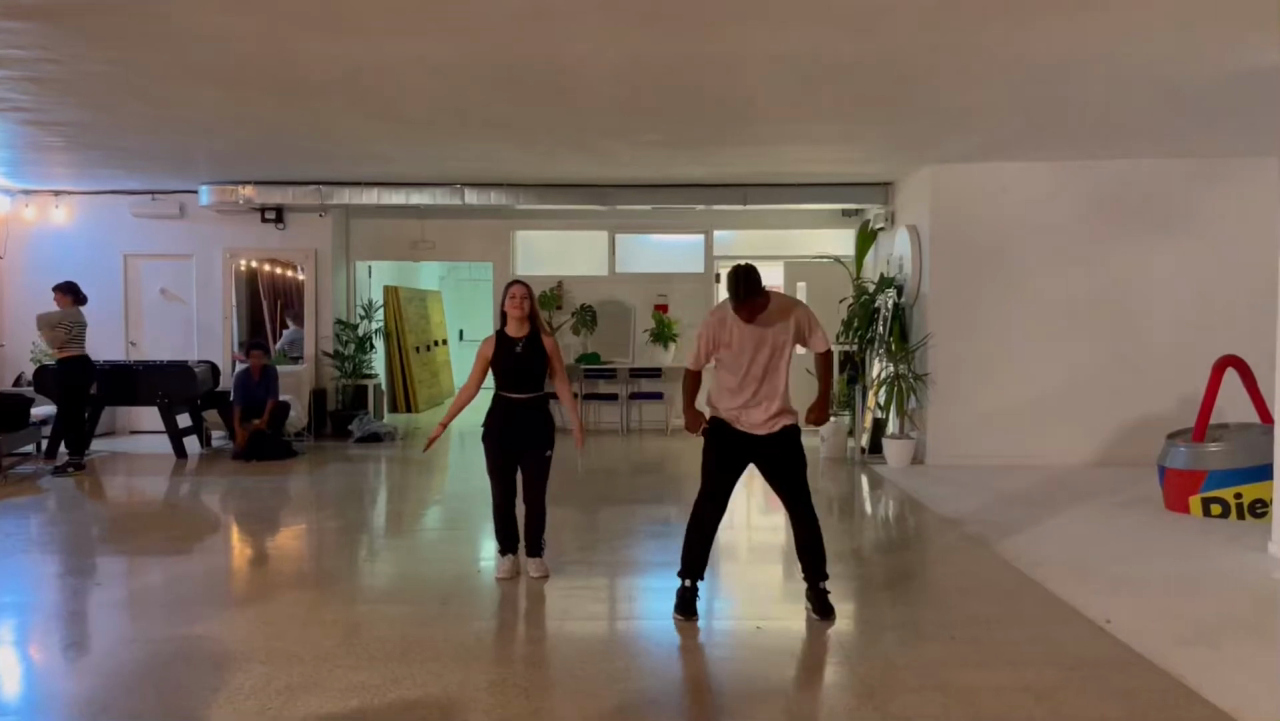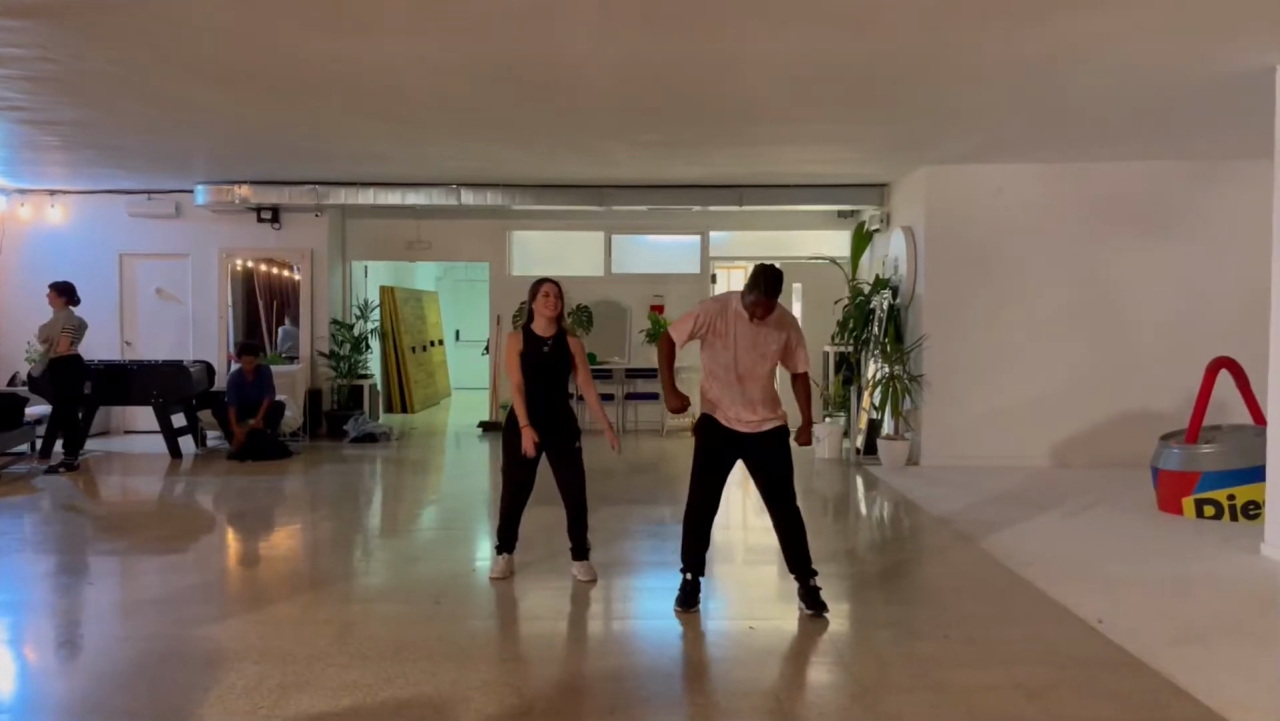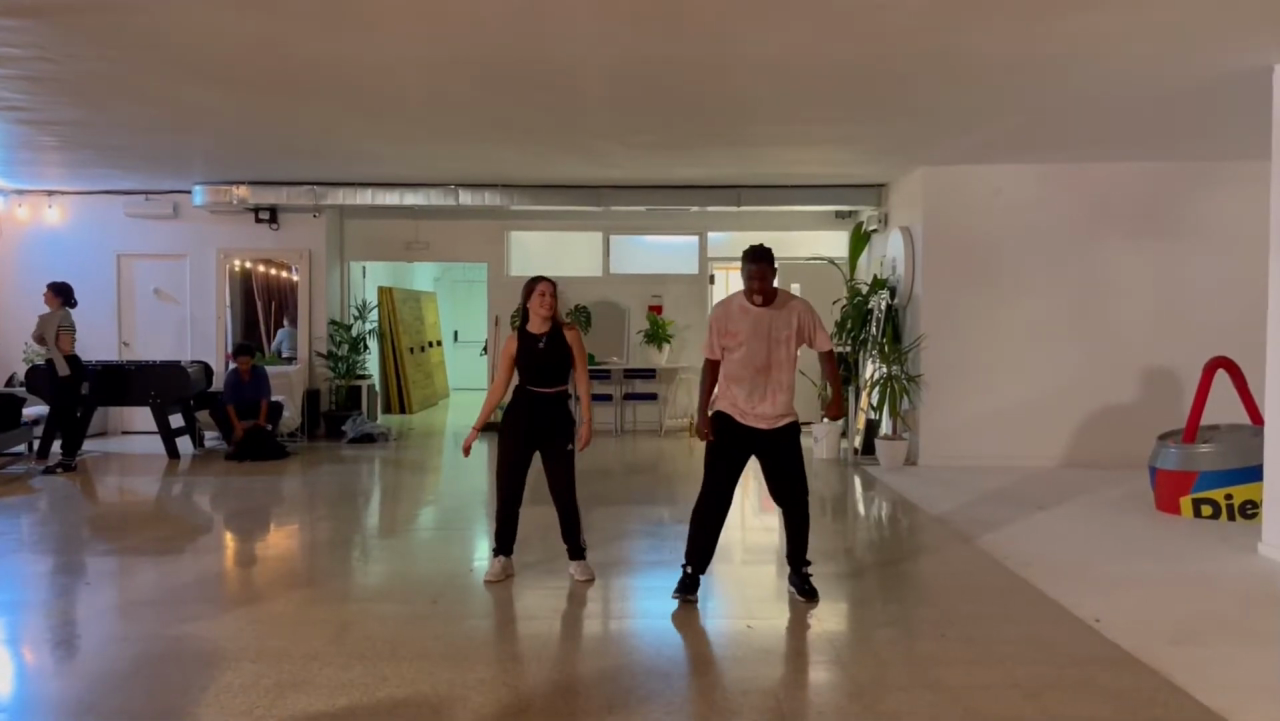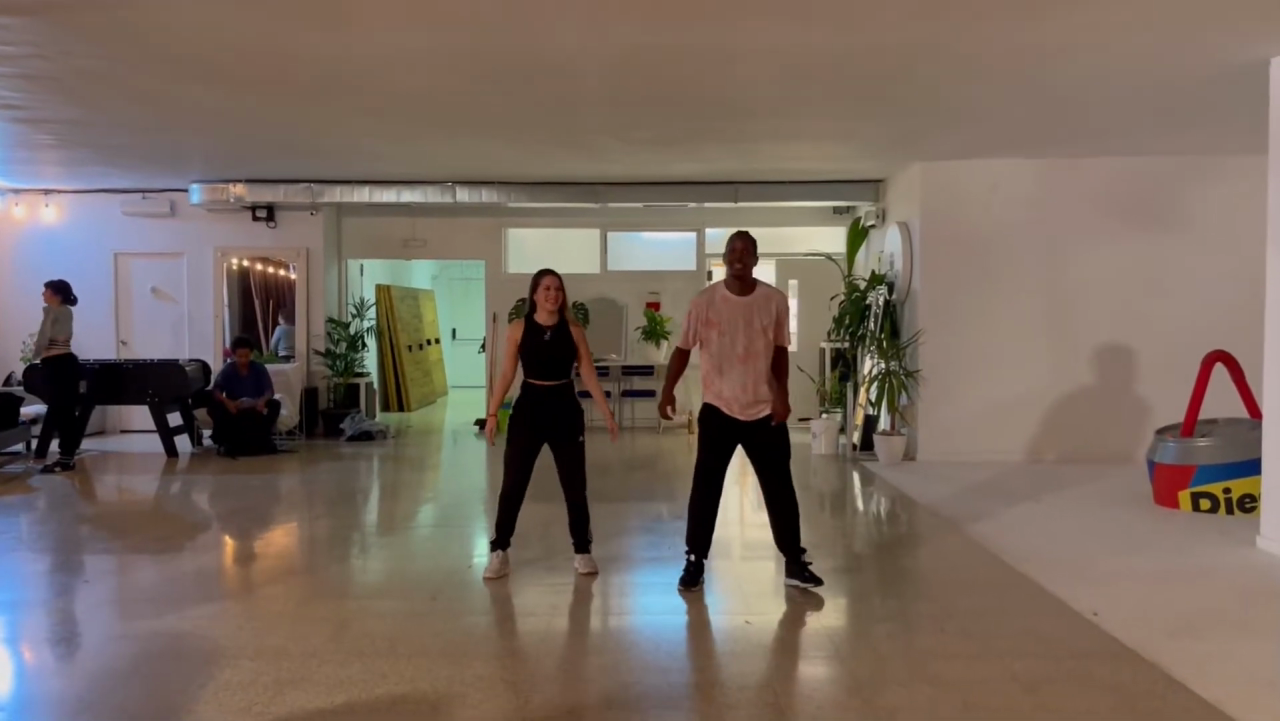
dt=0.5s
person 1, frame 1
left shoulder: (793, 312)
right shoulder: (716, 320)
left elbow: (823, 351)
right elbow: (695, 367)
left wrist: (822, 398)
right wrist: (689, 407)
left hip: (778, 426)
right hip: (726, 425)
left knee: (800, 506)
right knee: (708, 505)
left ankle: (817, 586)
right ankle: (688, 584)
person 1, frame 2
left shoulder: (787, 325)
right shoulder: (714, 309)
left elbow: (799, 372)
right elbow: (667, 340)
left wrist: (807, 423)
right wrist: (669, 389)
left hip: (767, 427)
right hip: (717, 422)
left knee: (784, 505)
right knee: (701, 502)
left ankle: (806, 583)
right ankle: (690, 579)
person 1, frame 3
left shoulder: (798, 310)
right shoulder: (723, 311)
left elbow: (825, 351)
right elbow: (712, 363)
left wrist: (836, 395)
right wrist: (702, 413)
left hip: (780, 423)
right hip: (730, 419)
left knee: (794, 500)
right knee: (713, 497)
left ankle: (798, 571)
right ankle: (691, 574)
person 1, frame 4
left shoulder: (775, 300)
right shoulder: (705, 301)
left elbow: (780, 351)
right elbow: (683, 349)
left wrist: (783, 395)
right wrist: (667, 390)
left hip: (764, 412)
right hip: (718, 410)
left knee: (780, 489)
right knee: (705, 489)
left ankle: (794, 562)
right ankle: (695, 561)
person 2, frame 1
left shoulder: (546, 341)
right shoulder: (491, 343)
left elbow: (561, 383)
right elbow: (471, 386)
left wrist: (576, 421)
right wrist: (444, 424)
left hip: (537, 423)
right hip: (501, 423)
left knee: (535, 496)
right knee: (503, 495)
left ankle: (535, 554)
right ankle: (507, 553)
person 2, frame 2
left shoulder: (571, 342)
right shoulder: (517, 339)
left elbow: (586, 385)
right elbow: (516, 388)
left wrist: (606, 425)
right wrist: (525, 427)
left hip: (562, 421)
right hip: (523, 421)
left knee: (575, 492)
right knee: (514, 492)
left ankle: (580, 557)
right ankle: (504, 553)
person 2, frame 3
left shoulder: (569, 334)
right shoulder: (514, 340)
left elbow: (581, 379)
right elbow: (499, 386)
left wrist: (585, 420)
right wrist: (477, 428)
left hip: (557, 416)
right hip: (520, 415)
left knee: (564, 492)
right knee: (508, 490)
left ankle: (577, 557)
right ankle: (502, 557)
person 2, frame 4
left shoulder: (573, 330)
right shoulder: (519, 328)
left elbow: (589, 373)
right elbow: (507, 374)
left wrist: (607, 413)
right wrist: (492, 413)
left hip: (565, 409)
right hip: (528, 408)
left knee: (575, 485)
right knee: (513, 482)
left ankle: (582, 551)
right ankle: (499, 552)
person 3, frame 1
left shoulder: (67, 316)
right shoulder: (75, 315)
left elbow: (55, 342)
left wrist: (45, 329)
right wrist: (49, 330)
left hip: (72, 367)
right hip: (77, 366)
left knee: (68, 413)
right knee: (74, 413)
left ankle: (76, 459)
right ankle: (76, 458)
person 3, frame 2
left shoulder: (66, 317)
right shoulder: (61, 315)
left elbow: (62, 348)
left wrist: (46, 344)
right wrist: (51, 343)
left hip: (67, 368)
right hip: (63, 368)
left knee: (66, 413)
right knee: (63, 413)
left ankle: (70, 460)
right ankle: (70, 457)
person 3, frame 3
left shoulder: (62, 316)
right shoulder: (54, 316)
left elbow: (64, 346)
left wrist: (44, 339)
right wrist: (40, 338)
left hip: (67, 368)
right hip: (60, 368)
left knee: (65, 413)
right knee: (62, 413)
left ankle: (68, 460)
right ankle: (68, 458)
person 3, frame 4
left shoulder: (63, 312)
right shoulder: (55, 312)
left elbow: (60, 337)
right wrist: (40, 343)
left hip: (62, 365)
right hip: (57, 366)
left knee: (63, 412)
right knee: (60, 412)
left ankle: (66, 459)
right ankle: (66, 457)
